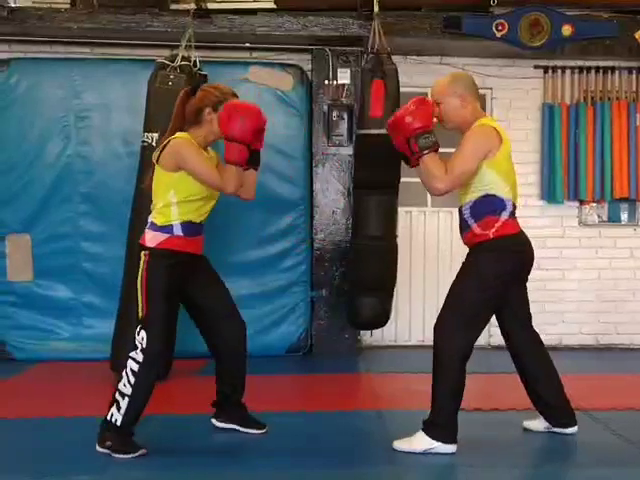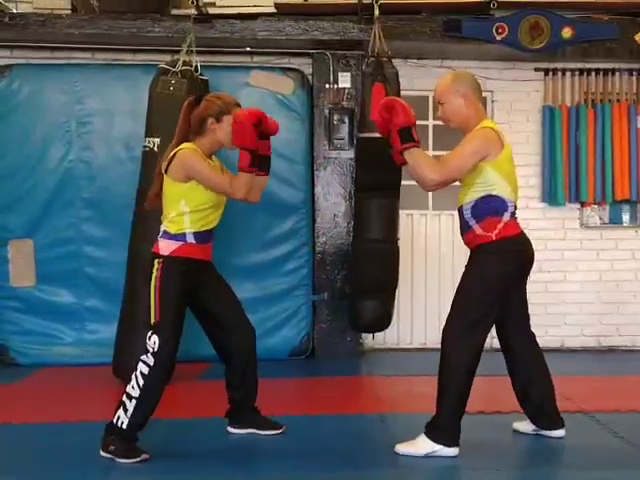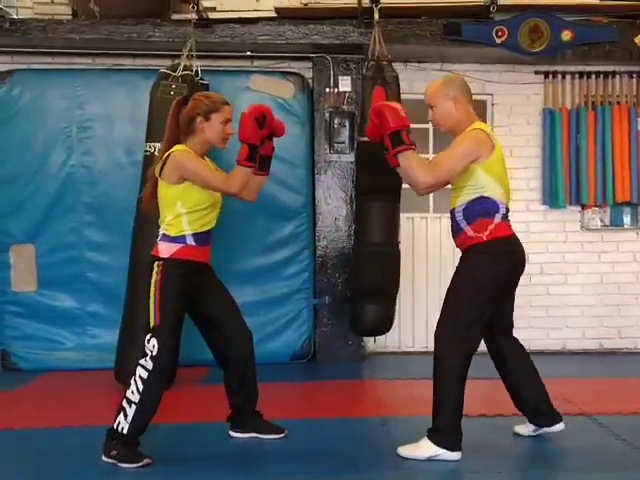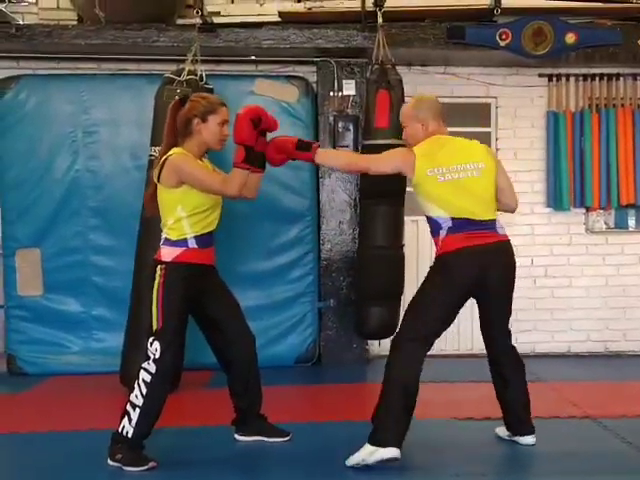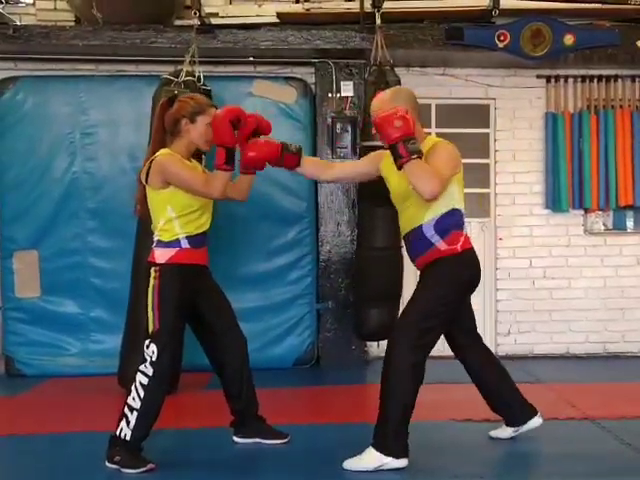
dt=0.5s
person 1, frame 1
left shoulder: (483, 132)
right shoulder: (481, 137)
left elbow: (441, 186)
right elbow: (436, 184)
left wrist: (424, 139)
right wrist: (414, 150)
left hip: (495, 251)
right hip: (507, 249)
left knee: (451, 332)
right knee: (520, 333)
left ankle: (440, 433)
right ankle: (559, 415)
person 1, frame 2
left shoulder: (484, 135)
right shoulder: (478, 139)
left elbow: (435, 176)
right elbow: (430, 181)
left wrist: (406, 137)
right wrist: (401, 145)
left hip: (498, 252)
right hip: (506, 251)
left knee: (460, 337)
right knee: (516, 334)
left ankle: (442, 435)
right ankle: (546, 418)
person 1, frame 3
left shoulder: (474, 137)
right shoulder: (473, 140)
left elbow: (426, 179)
right elbow: (419, 178)
left wrist: (397, 138)
right wrist: (394, 147)
left hip: (488, 254)
right hip: (500, 252)
left knee: (451, 340)
right knee: (499, 336)
left ankle: (445, 440)
right ankle: (543, 415)
person 1, frame 4
left shoulder: (413, 156)
right shoulder: (483, 152)
left elbow: (353, 162)
right elbow: (509, 204)
left wrist: (300, 150)
left hip: (457, 261)
right hip: (498, 256)
left knee: (410, 343)
right knee: (499, 341)
left ankle: (385, 439)
right ankle: (520, 426)
person 1, frame 5
left shoulder: (442, 150)
right shoulder: (385, 159)
left elbow: (429, 189)
right elbow: (332, 172)
left wrist: (403, 146)
right wrist: (284, 155)
left hip: (452, 265)
right hip: (443, 268)
left knee: (404, 346)
right knee: (467, 344)
left ankle: (389, 449)
right ankle: (521, 414)
person 2, frame 1
left shoulder: (208, 153)
right shoulder: (179, 146)
left elbow: (246, 192)
right elbow: (225, 186)
left wrist: (252, 147)
right wrist: (236, 142)
left hip: (192, 256)
right hip: (161, 256)
left knee: (231, 327)
right knee: (152, 347)
left ankle: (229, 409)
right ankle: (113, 431)
person 2, frame 2
left shoulder: (210, 162)
right shoulder: (187, 156)
left elbow: (253, 194)
right elbow: (237, 191)
left wrist: (260, 148)
right wrist: (247, 148)
left hip: (201, 264)
right hip: (173, 264)
left knee: (241, 334)
right knee: (161, 351)
left ankle: (243, 413)
right ankle: (117, 435)
person 2, frame 3
left shoulder: (204, 163)
right shoulder: (179, 157)
left elbow: (249, 193)
right elbow: (233, 185)
left wrist: (264, 149)
right wrist: (249, 144)
left hip: (199, 267)
right hip: (172, 268)
left knee: (238, 339)
right knee: (160, 355)
left ankle: (245, 418)
right ankle: (119, 441)
person 2, frame 4
left shoulder: (202, 164)
right shoulder: (177, 161)
left elbow: (248, 190)
right elbow: (232, 188)
left wrist: (258, 145)
right wrist: (245, 145)
left hip: (204, 269)
right hip: (176, 270)
left knee: (241, 341)
right knee: (164, 358)
left ankle: (249, 421)
right ankle: (124, 444)
person 2, frame 5
left shoulder: (191, 165)
right shoulder: (164, 162)
left elbow: (239, 192)
right elbow: (215, 190)
left wrist: (248, 146)
right wrist: (223, 146)
left hip: (197, 269)
right hip: (170, 271)
left knee: (232, 344)
right knee: (160, 358)
left ankle: (247, 423)
right ankle: (122, 446)
